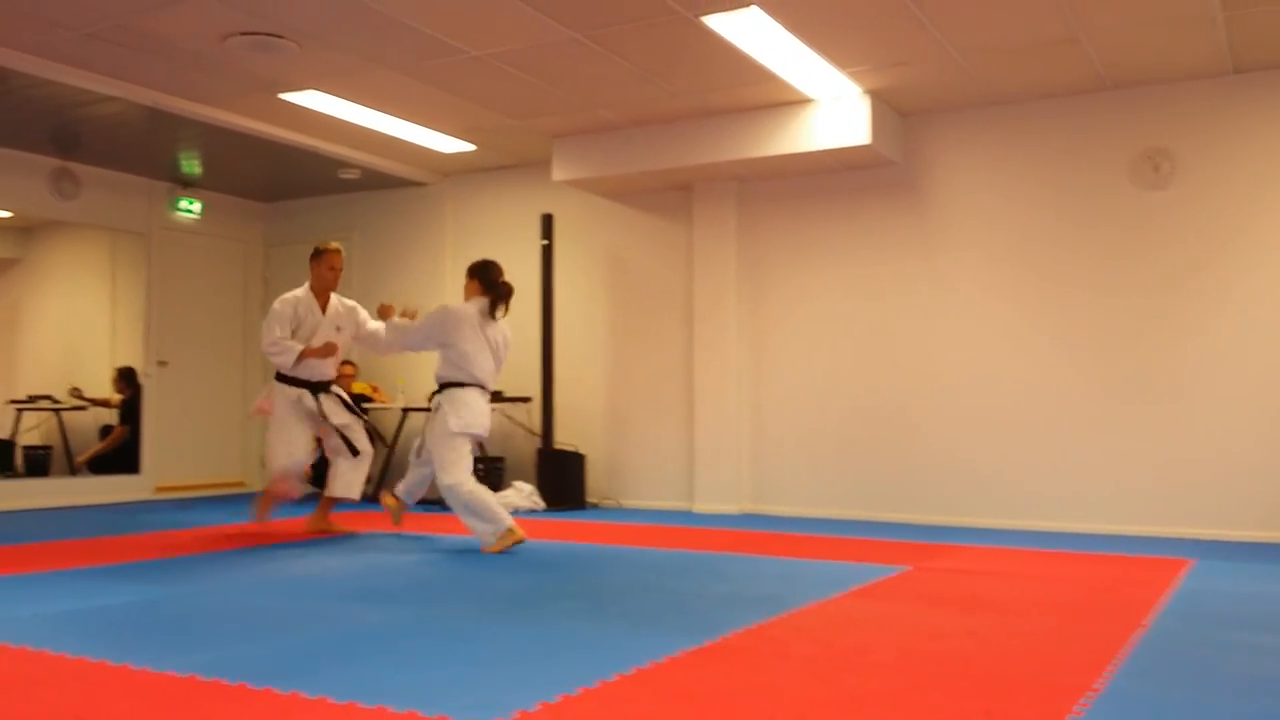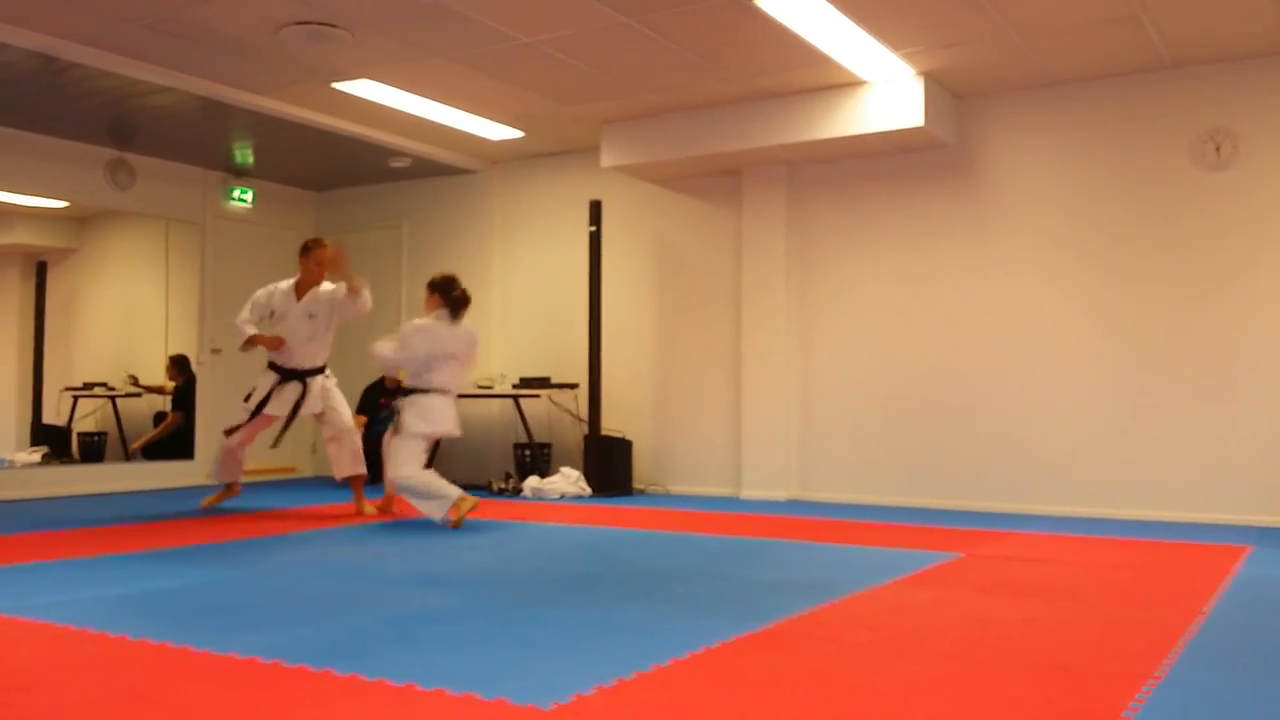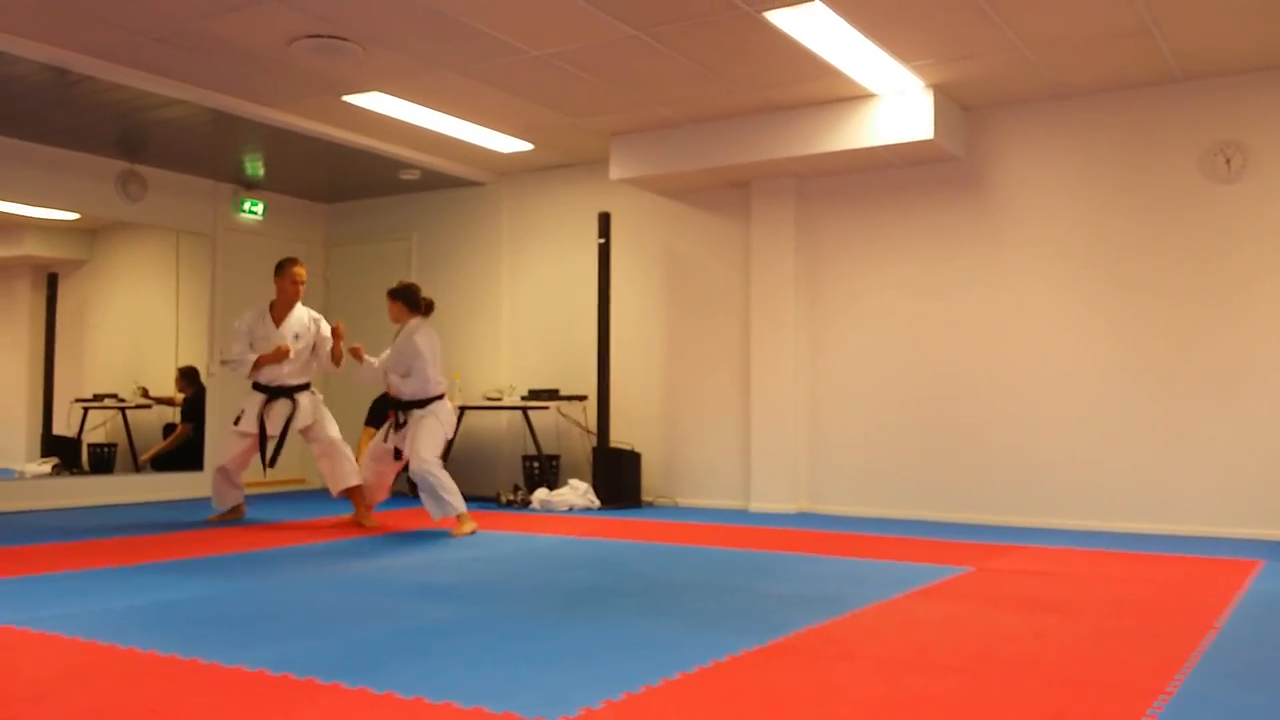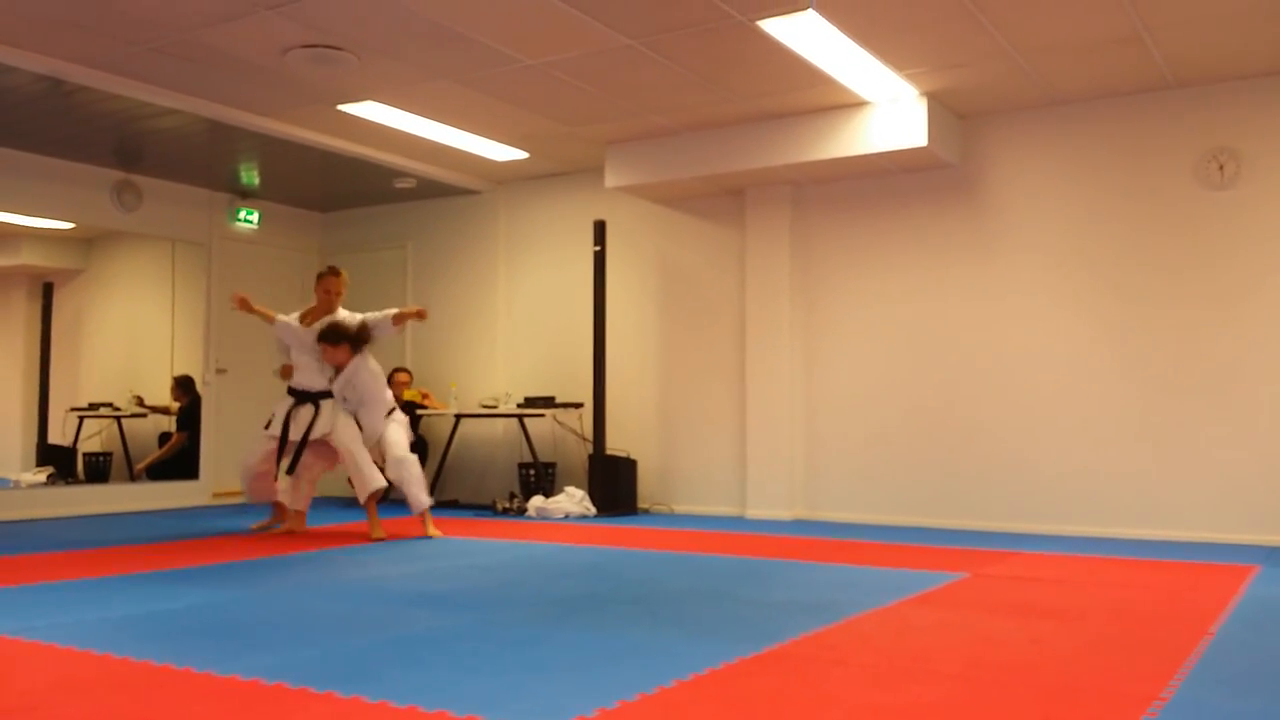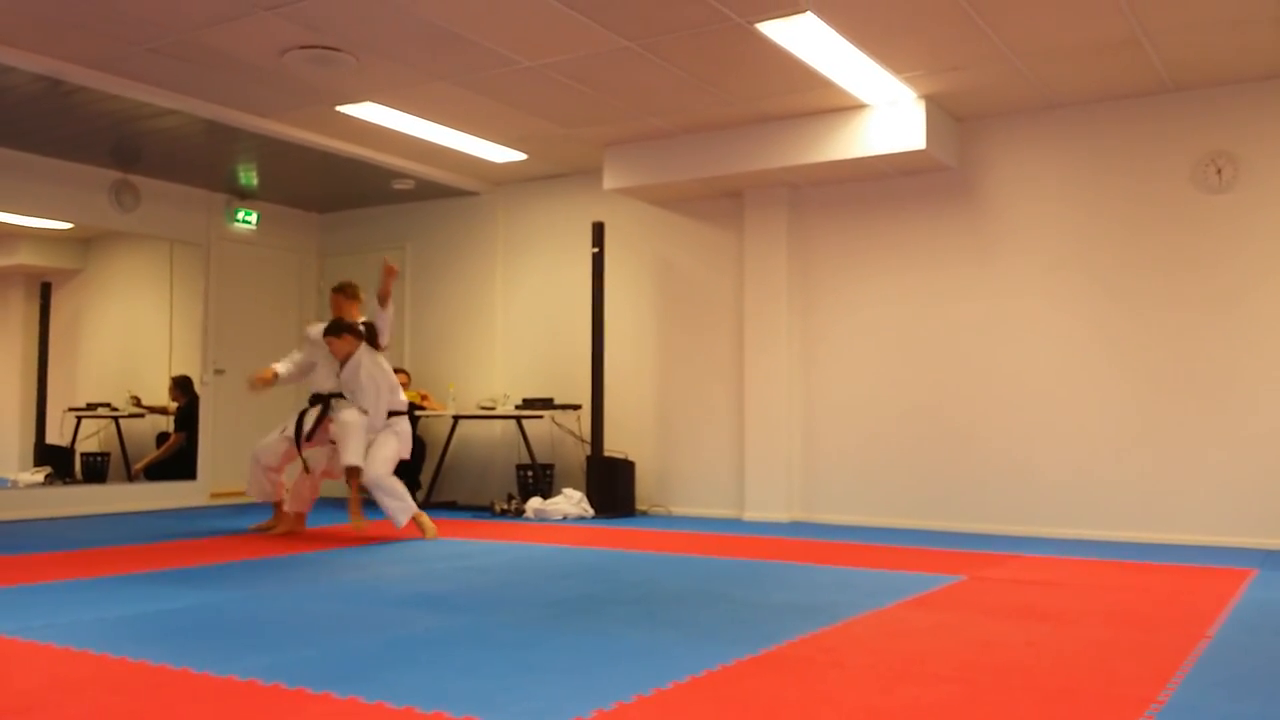
dt=0.4s
person 1, frame 1
left shoulder: (346, 309)
right shoulder: (290, 303)
left elbow: (376, 335)
right elbow: (272, 345)
right wrist: (312, 353)
left hip: (325, 394)
right hip: (292, 394)
left knee: (355, 448)
right knee: (291, 459)
left ankle: (321, 516)
right ankle: (271, 498)
person 1, frame 2
left shoulder: (333, 295)
right shoulder: (274, 293)
left elbow: (360, 301)
right elbow: (243, 322)
left wrist: (345, 275)
right wrist: (261, 340)
left hip: (315, 381)
right hip: (277, 380)
left knee: (343, 429)
right knee: (235, 434)
left ankle: (360, 499)
right ankle: (229, 487)
person 1, frame 3
left shoulder: (313, 320)
right shoulder: (251, 320)
left elbow: (334, 362)
right elbow: (234, 360)
left wrist: (337, 342)
right wrist: (268, 358)
left hip: (302, 399)
right hip: (263, 401)
left knee: (332, 445)
right knee: (230, 460)
left ankle: (361, 510)
right ankle: (234, 507)
person 1, frame 4
left shoulder: (349, 322)
right shoulder: (292, 323)
left elbow: (379, 321)
left wrist: (405, 314)
right wrist: (287, 369)
left hip: (329, 407)
right hip: (294, 406)
left knee: (354, 453)
right knee: (257, 464)
right ankle: (280, 513)
person 1, frame 5
left shoulder: (368, 329)
right shoulder: (319, 334)
left elbow: (381, 313)
right elbow: (296, 363)
left wrist: (386, 285)
right wrist: (270, 373)
right hip: (317, 412)
right knee: (265, 455)
right ankle: (280, 515)
person 2, frame 1
left shoulder: (453, 315)
right shoulder: (500, 327)
left elbow: (408, 338)
left wrist: (392, 320)
left hip: (456, 403)
right hip: (477, 403)
left knee: (454, 478)
right knee: (424, 454)
left ankle: (505, 530)
right ankle: (401, 501)
person 2, frame 2
left shoulder: (419, 330)
right shoulder: (467, 334)
left elbow: (388, 361)
left wrist: (383, 346)
left hip: (418, 405)
right hip: (433, 405)
left knee: (403, 474)
right knee: (393, 443)
left ankle: (460, 500)
right ankle: (391, 498)
person 2, frame 3
left shoulder: (418, 338)
right shoulder: (406, 334)
left elbow: (426, 382)
right elbow: (388, 370)
left wrist: (395, 384)
right wrist: (363, 360)
left hip: (429, 411)
right hip: (409, 414)
left knee: (422, 464)
right knee: (375, 458)
left ankle: (463, 518)
person 2, frame 4
left shoulder: (366, 372)
right shoulder: (342, 358)
left elbow: (372, 419)
left hip: (386, 423)
right hip: (356, 424)
left knee: (401, 461)
left ankle: (425, 519)
person 2, frame 5
left shoulder: (369, 367)
right shoulder: (355, 357)
left elbow: (374, 417)
left hip: (390, 426)
left knee: (373, 473)
left ankle: (419, 518)
